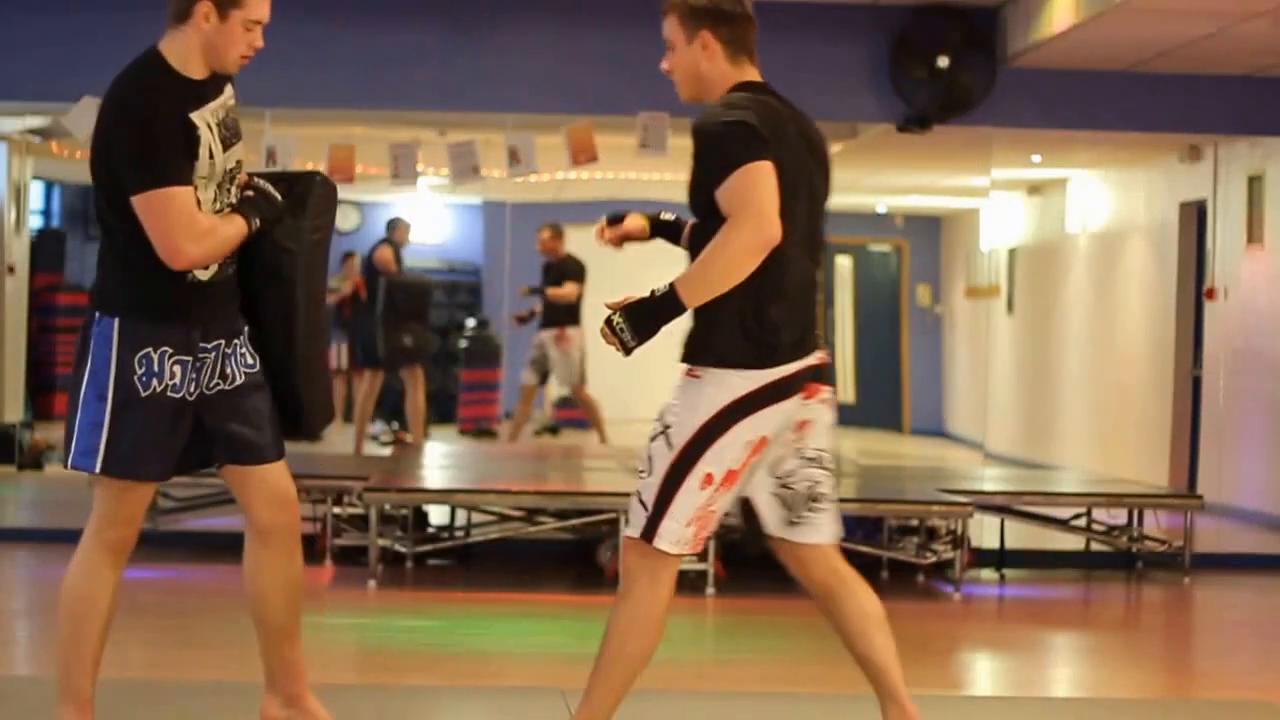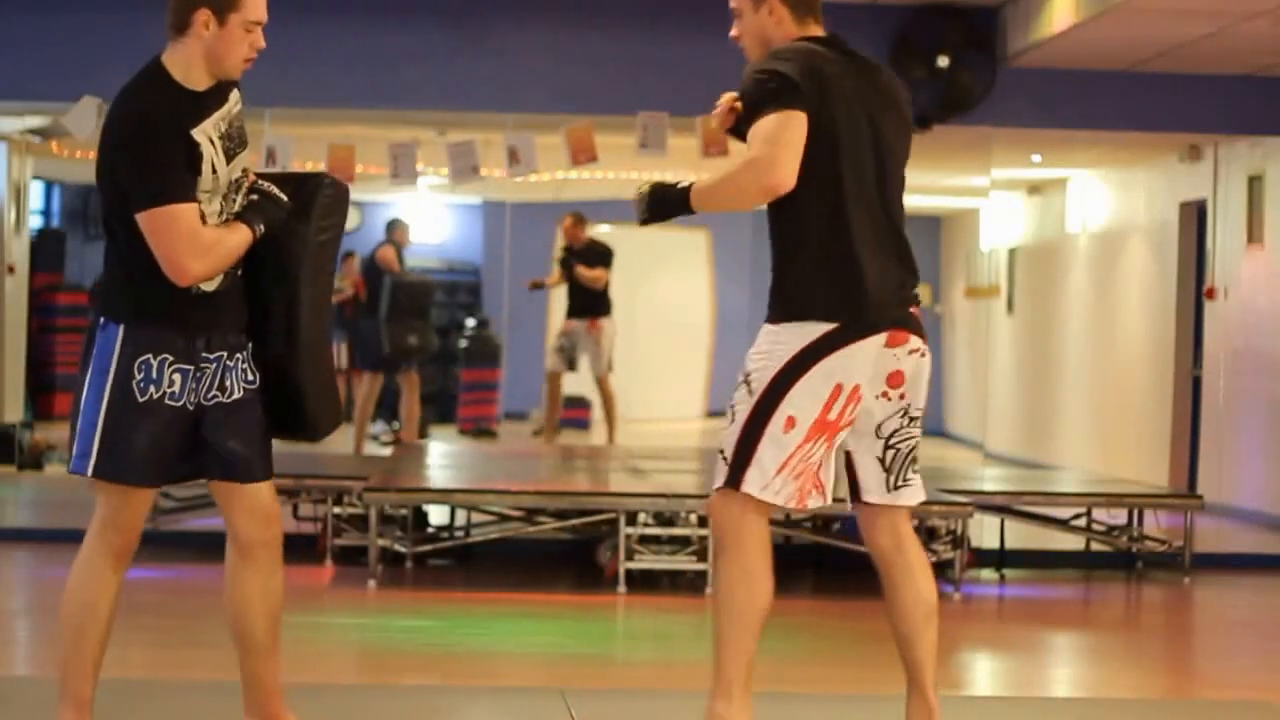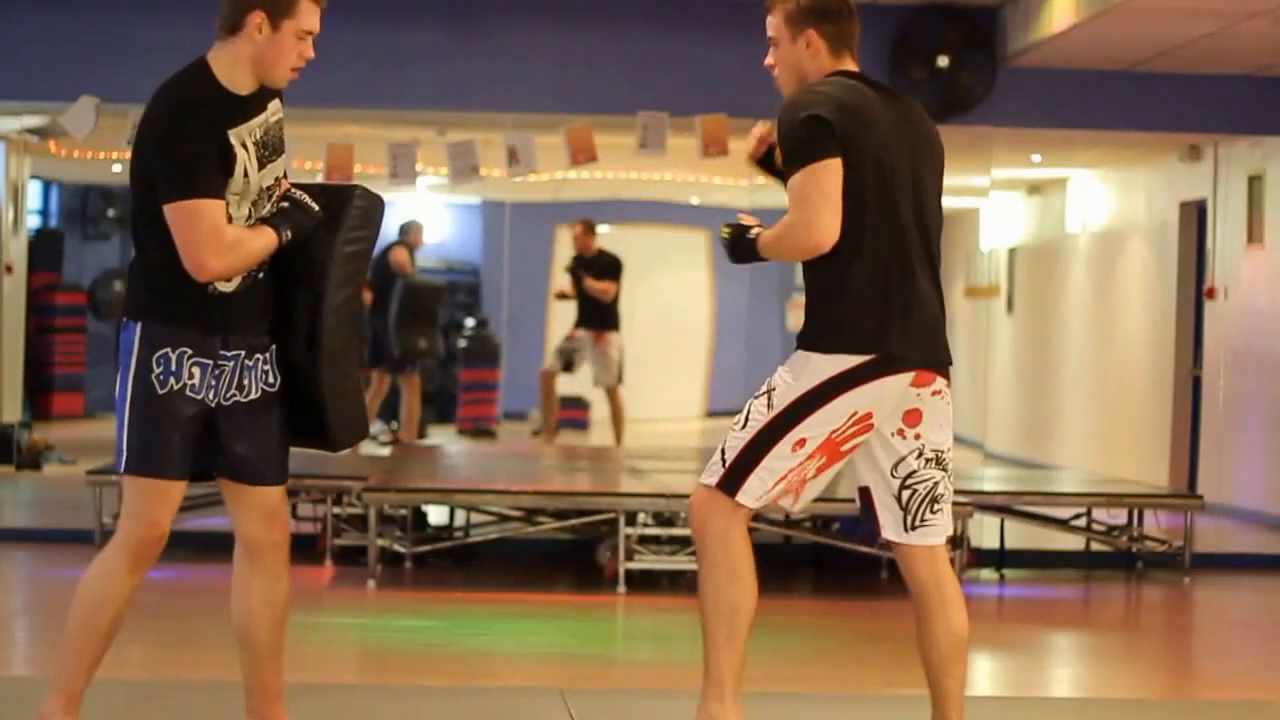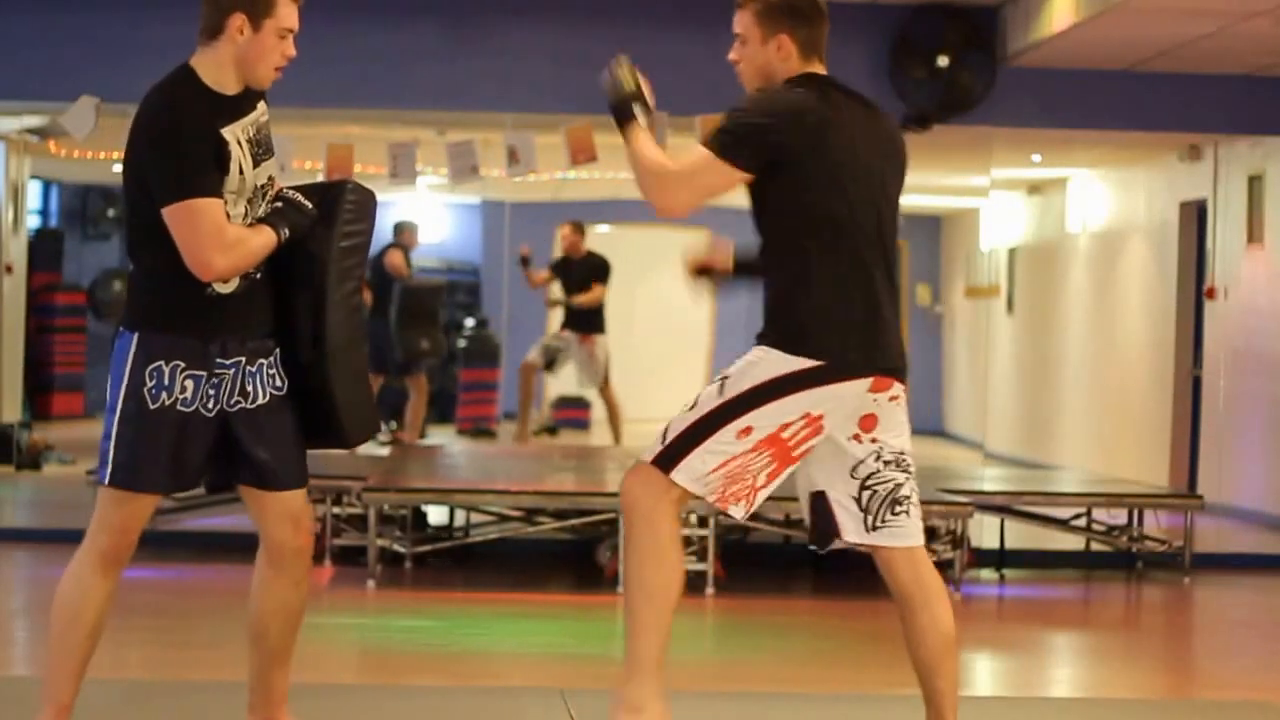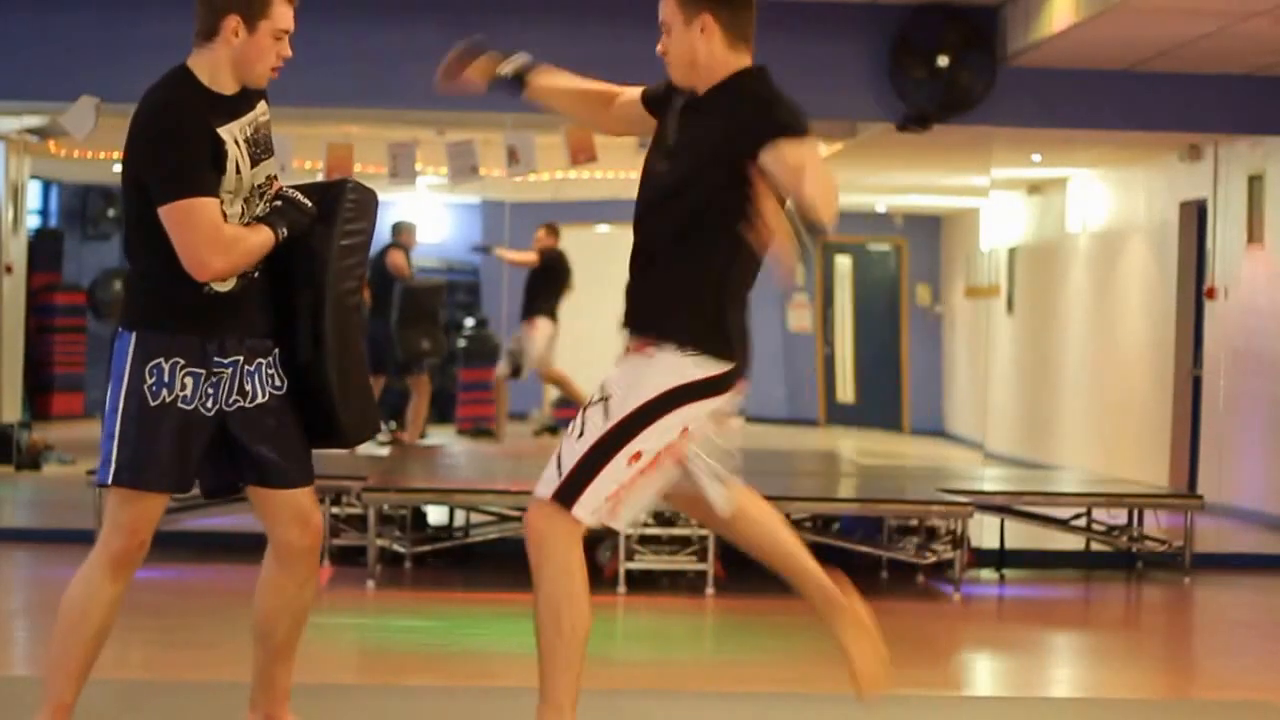
dt=0.3s
person 1, frame 1
left shoulder: (726, 122)
right shoulder: (796, 126)
left elbow: (757, 229)
left wrist: (661, 303)
right wrist: (662, 227)
left hip: (737, 371)
right hip: (800, 372)
left knee: (648, 555)
right knee: (815, 559)
person 1, frame 2
left shoulder: (783, 69)
right shoulder: (885, 87)
left elbow: (776, 177)
left wrist: (678, 198)
left hip: (818, 326)
right hip: (893, 329)
left knee: (737, 514)
right knee: (892, 530)
person 1, frame 3
left shoulder: (814, 108)
right shoulder: (916, 123)
left elbow: (817, 232)
left wrist: (746, 241)
left hip: (846, 356)
right hip: (922, 363)
left knee: (714, 507)
right knee: (924, 560)
person 1, frame 4
left shoulder: (771, 114)
right shoulder: (880, 128)
left elbow: (671, 194)
left wrist: (631, 112)
right wrist: (746, 261)
left hip: (803, 362)
right hip: (876, 368)
left knee: (650, 493)
right knee: (904, 559)
person 1, frame 5
left shoulder: (764, 111)
right shoulder: (688, 101)
left elbow: (819, 196)
right elbow: (603, 105)
left wrist: (799, 204)
right wrist: (513, 72)
left hip: (682, 358)
right hip: (674, 353)
left knee: (548, 523)
right knee: (705, 495)
right ankle: (837, 603)
person 2, frame 1
left shoulder: (216, 81)
right shoulder: (142, 101)
right elbow: (182, 244)
left wrist: (249, 199)
right wrist: (250, 214)
left hip: (220, 330)
right hip: (144, 334)
left knee: (276, 509)
right knee: (112, 529)
person 2, frame 2
left shoulder: (224, 90)
right shoulder: (145, 115)
right elbow: (186, 260)
left wrist: (256, 201)
right wrist: (259, 220)
left hip: (225, 342)
right hip: (146, 341)
left knee: (258, 528)
right knee: (114, 536)
person 2, frame 3
left shoulder: (266, 96)
right shoulder: (182, 113)
right elbow: (207, 256)
left wrist: (290, 205)
right wrist: (286, 225)
left hip: (247, 343)
right hip: (171, 339)
left knee: (266, 532)
right knee: (143, 534)
person 2, frame 4
left shoulder: (250, 100)
right shoulder: (174, 116)
right elbow: (211, 255)
left wrist: (284, 209)
right wrist: (283, 223)
left hip: (250, 349)
right hip: (170, 350)
left knee: (292, 535)
right knee: (110, 541)
person 2, frame 5
left shoulder: (250, 99)
right shoulder: (172, 116)
right elbow: (208, 256)
left wrist: (281, 204)
right wrist: (281, 222)
left hip: (249, 348)
right hip: (169, 350)
left knee: (300, 532)
right knee: (122, 544)
person 3, frame 1
left shoulder: (379, 249)
right shoulder: (388, 247)
right elbow: (382, 259)
left hip: (370, 322)
right hip: (384, 321)
left knee: (369, 383)
right knee: (414, 379)
left ankle: (358, 448)
right ankle: (417, 445)
person 3, frame 2
left shoulder: (373, 255)
right shoulder: (390, 248)
right elbow: (386, 259)
left hip: (369, 323)
left knee: (368, 387)
right knee: (410, 384)
left ankle: (358, 448)
person 3, frame 3
left shoulder: (383, 255)
right shoulder: (401, 248)
right elbow: (399, 260)
left hip: (377, 322)
right hip: (393, 325)
left knee: (377, 387)
right knee: (411, 386)
person 3, frame 4
left shoulder: (380, 256)
right shoulder: (397, 250)
right elbow: (394, 264)
right wrist: (408, 280)
left hip: (377, 327)
right hip: (394, 328)
left knee: (370, 388)
right knee: (419, 388)
right ankle: (409, 446)
person 3, frame 5
left shoulder: (379, 257)
right shoulder: (397, 250)
right elbow: (396, 264)
right wrist: (409, 280)
left hip: (376, 328)
right hip: (395, 329)
left knee: (370, 389)
right knee: (421, 388)
right ankle: (409, 445)
person 4, frame 1
left shoulder: (573, 266)
right shoulder: (547, 267)
left elbow: (569, 295)
left wrist: (539, 290)
right wrist: (532, 312)
left hip: (567, 332)
right hip: (545, 332)
left knee: (577, 390)
right knee: (527, 388)
left ankle: (603, 441)
right ankle: (511, 442)
person 4, frame 2
left shoulder: (601, 251)
right shoulder: (568, 252)
left elbow: (598, 281)
right elbow: (560, 278)
left wrist: (573, 264)
right wrist: (542, 283)
left hip: (597, 321)
right hip: (573, 320)
left knee: (602, 380)
right knee: (552, 375)
left ankle: (611, 440)
right ankle: (549, 436)
person 4, frame 3
left shoulder: (611, 262)
right shoulder: (578, 261)
left elbow: (607, 294)
left wrist: (582, 276)
right wrist: (565, 293)
left hip: (605, 333)
right hip: (580, 329)
left knee: (611, 390)
right knee: (546, 373)
left ankle: (618, 445)
right ankle: (548, 434)
person 4, frame 4
left shoulder: (598, 264)
right shoulder: (563, 262)
left elbow: (597, 298)
right elbow: (537, 282)
left wrist: (565, 301)
right wrist: (526, 264)
left hip: (590, 333)
right hip: (567, 330)
left knee: (604, 389)
right knee: (527, 367)
left ankle: (618, 444)
right ankle: (522, 428)
person 4, frame 5
left shoulder: (554, 257)
right shoulder: (556, 264)
left elbow: (522, 259)
left wrist: (493, 251)
left hip: (540, 322)
right hip: (529, 325)
left knee: (542, 369)
right knee: (499, 379)
right ankle: (499, 435)
